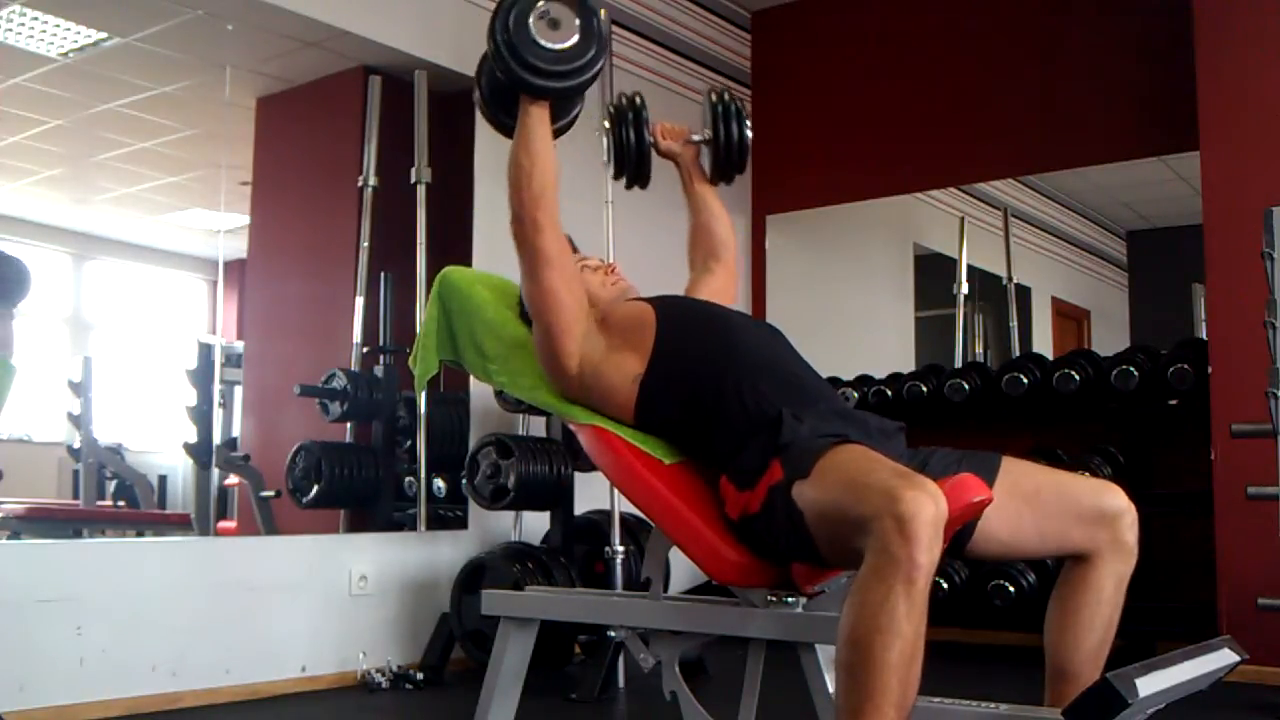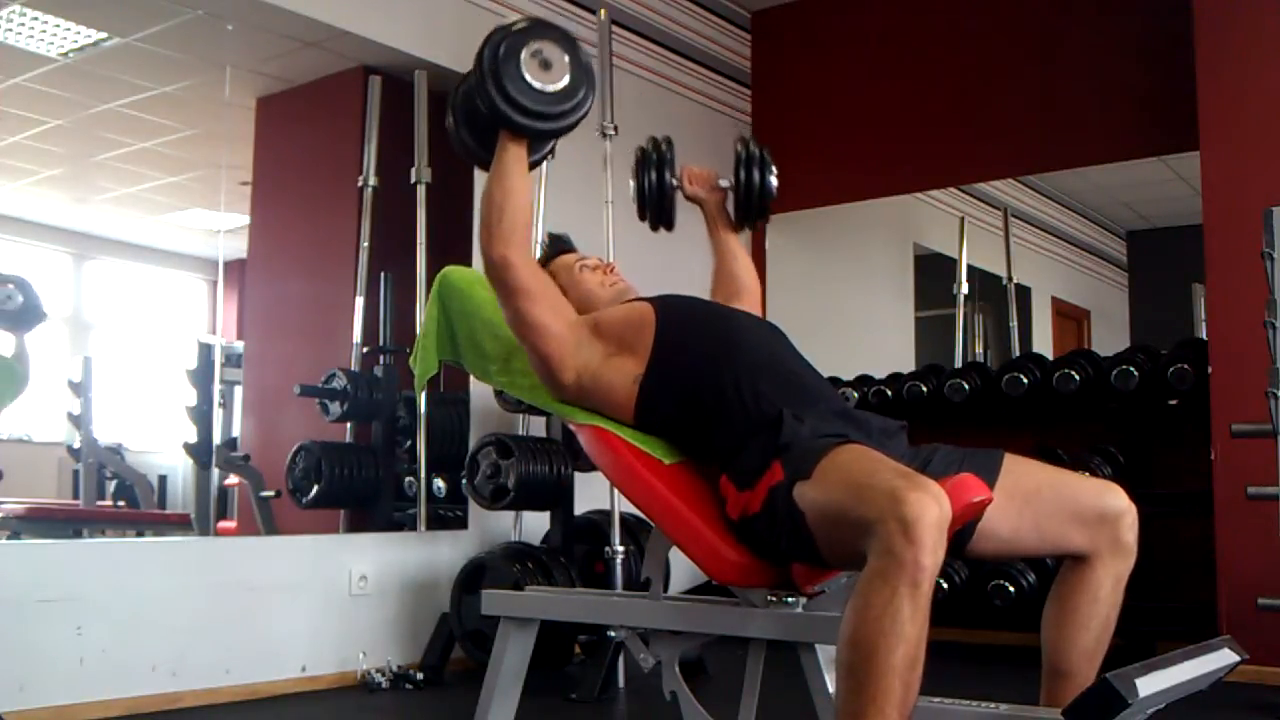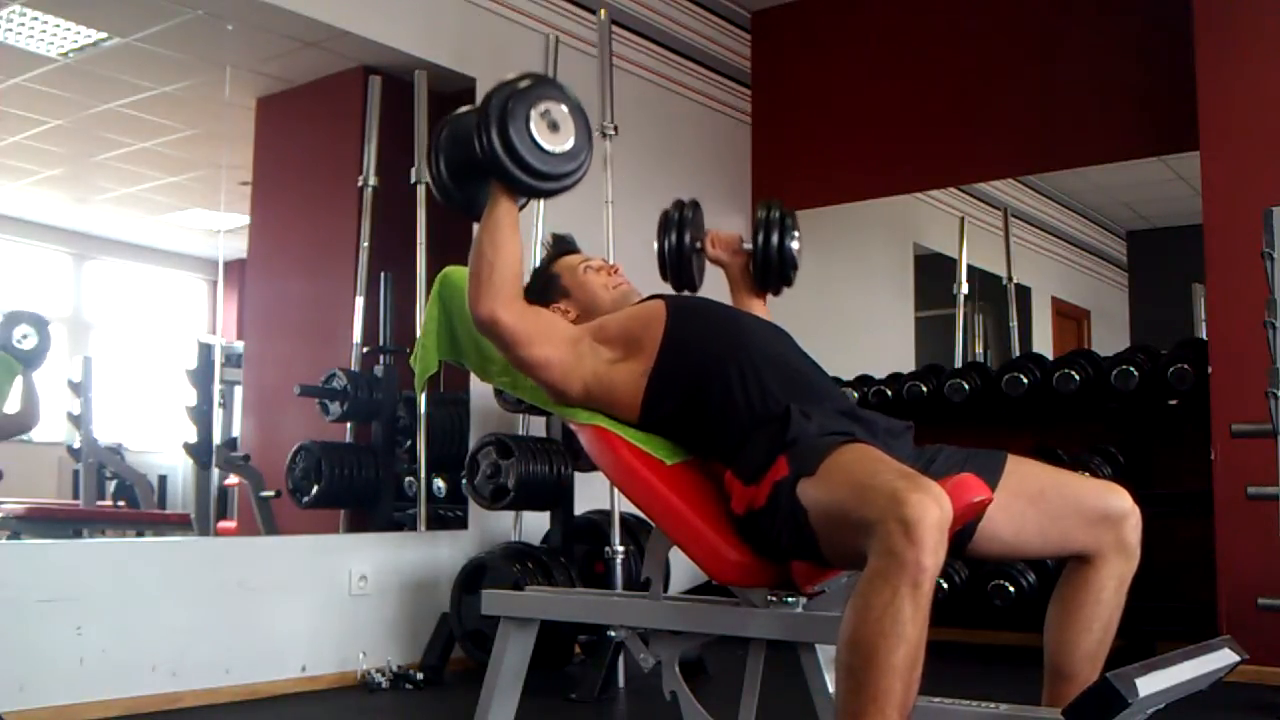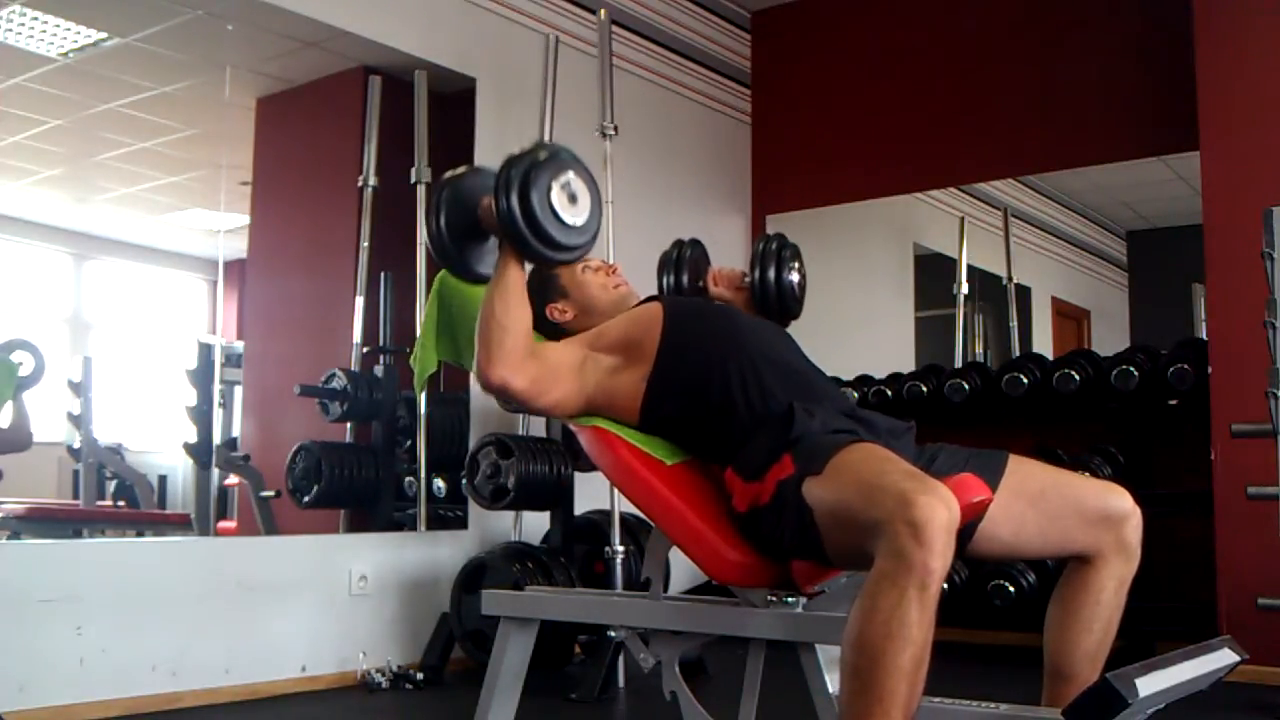
dt=0.4s
person 1, frame 1
left shoulder: (674, 324)
right shoulder: (580, 345)
left elbow: (717, 259)
right elbow: (536, 223)
left wrist: (689, 168)
right wrist: (536, 101)
left hip: (866, 442)
right hip: (778, 461)
left knee: (1110, 517)
right knee: (911, 515)
person 1, frame 2
left shoulder: (668, 331)
right shoulder: (579, 348)
left elbow: (745, 312)
right elbow: (504, 258)
left wrist: (716, 215)
right wrist: (514, 139)
left hip: (866, 440)
right hip: (781, 460)
left knee: (1109, 515)
right knee: (914, 519)
person 1, frame 3
left shoulder: (674, 333)
right shoulder: (586, 350)
right elbow: (496, 311)
left wrist: (742, 279)
right wrist: (505, 192)
left hip: (869, 437)
right hip: (787, 453)
left knee: (1112, 517)
right knee: (914, 519)
person 1, frame 4
left shoulder: (672, 325)
right shoulder: (585, 354)
right elbow: (504, 371)
left wrist: (745, 307)
right wrist: (512, 246)
left hip: (866, 433)
right hip: (788, 453)
left knee: (1113, 517)
right knee: (922, 520)
